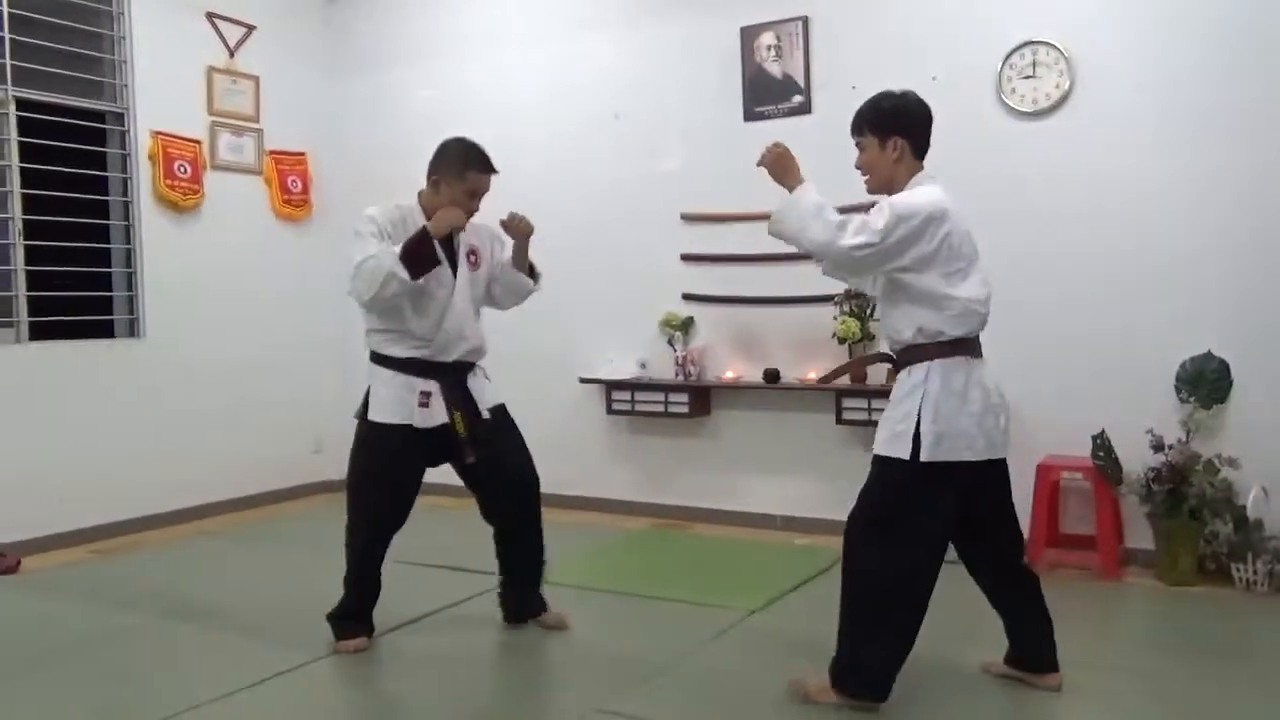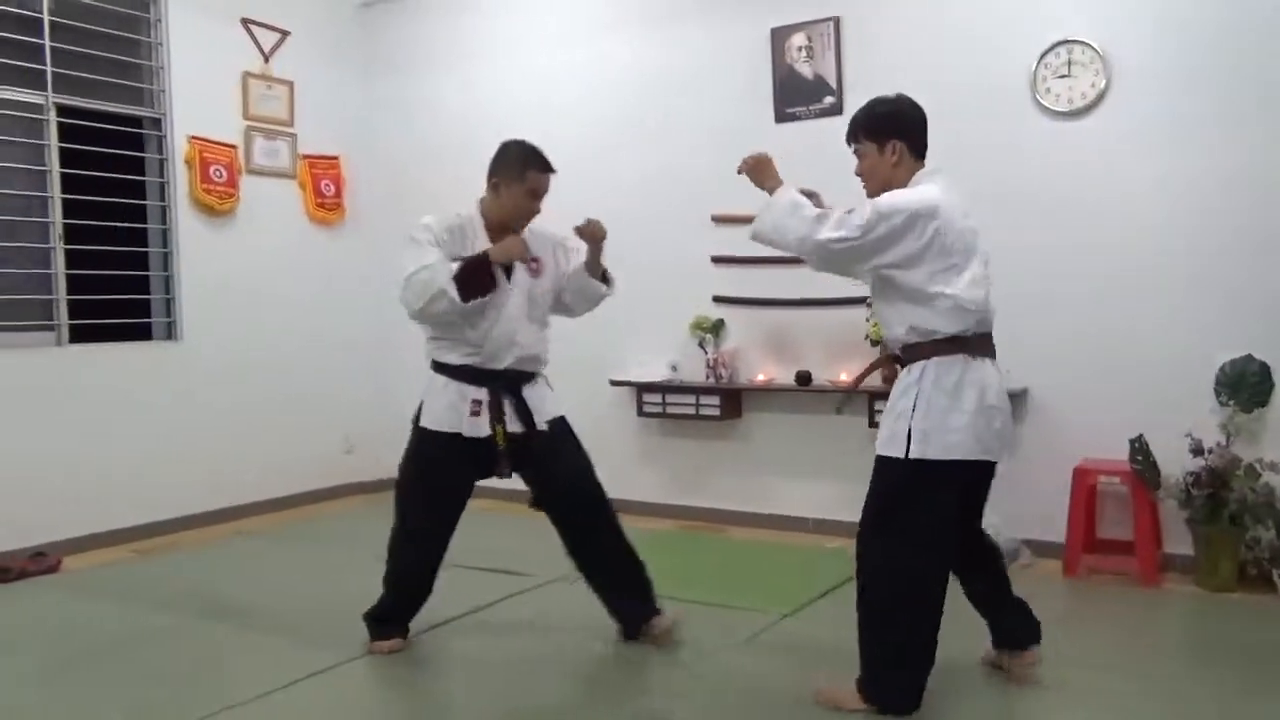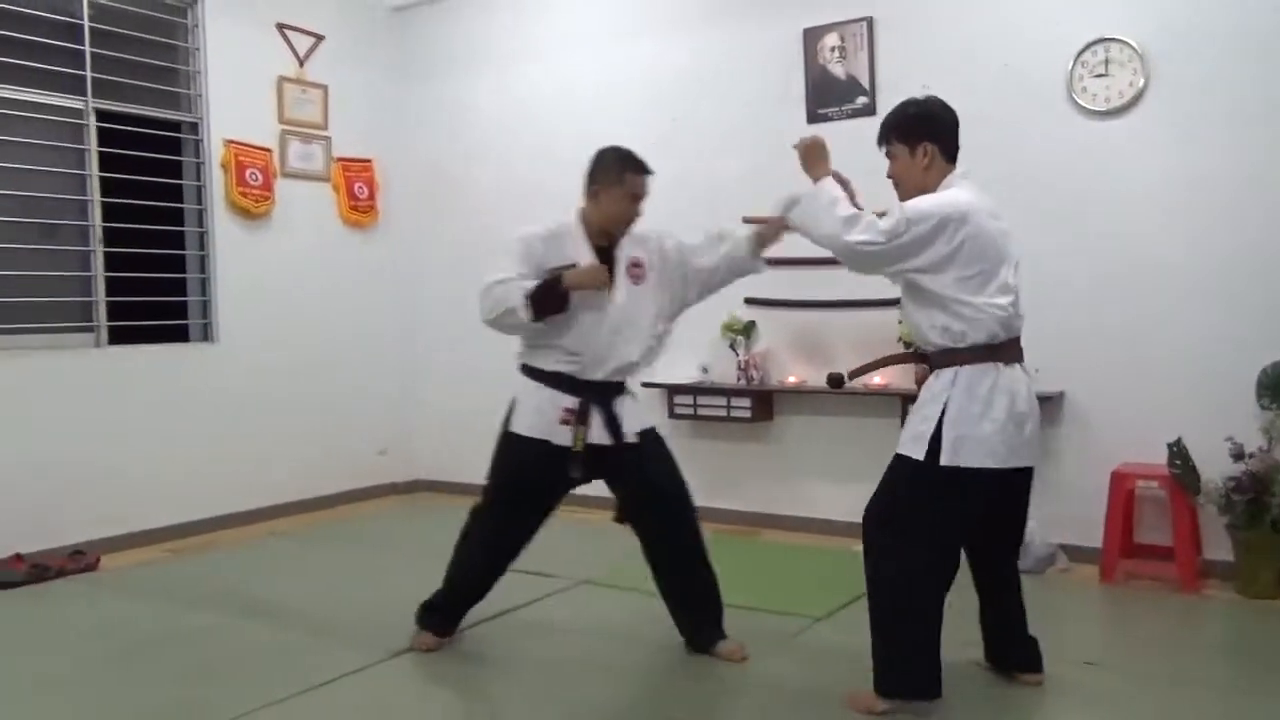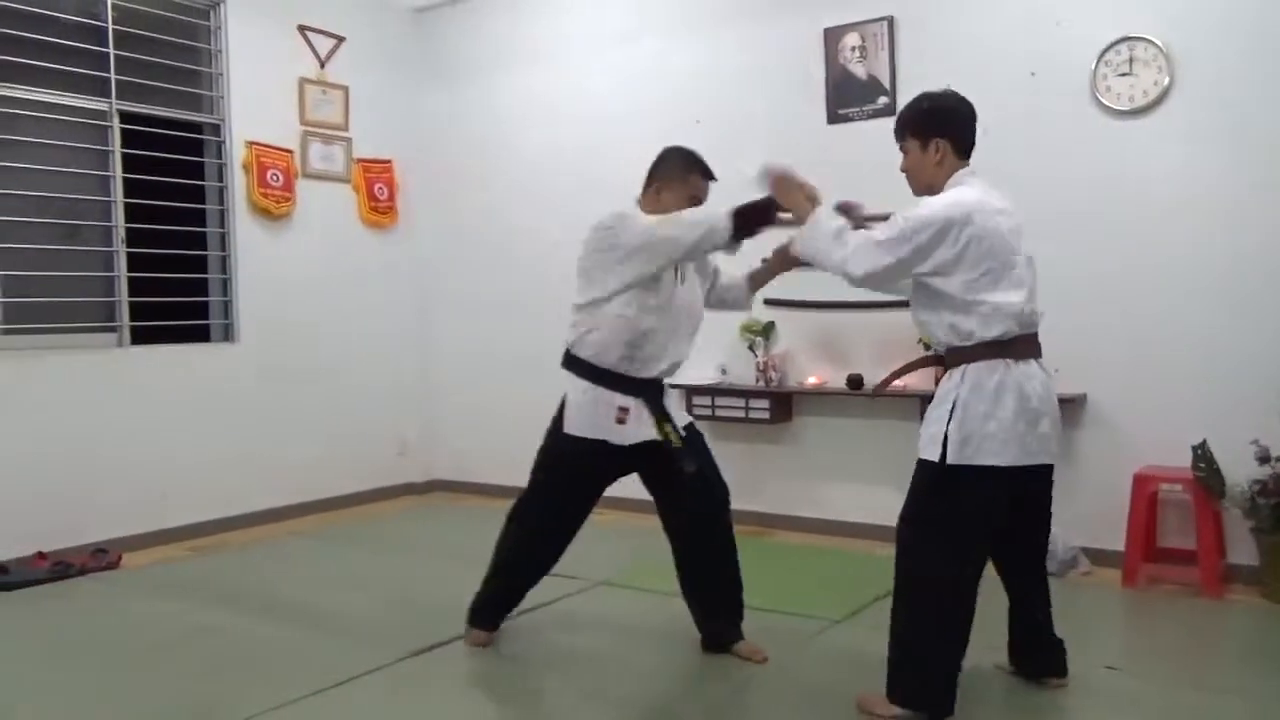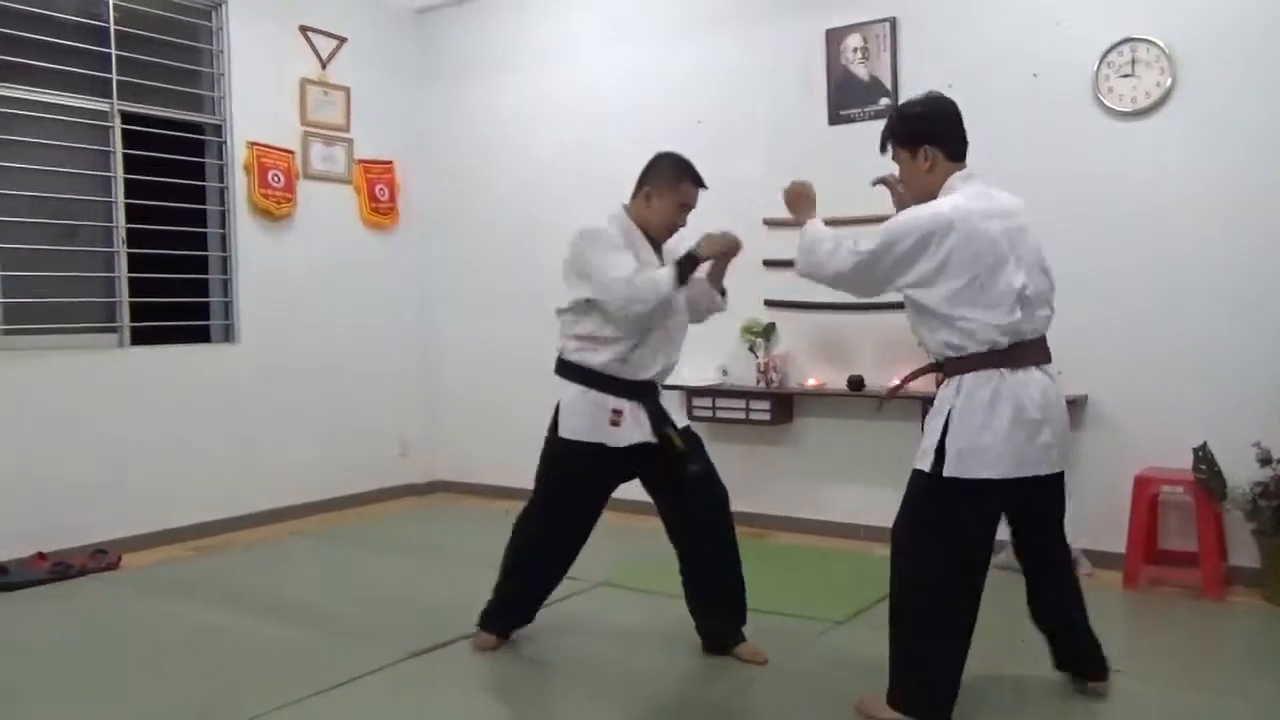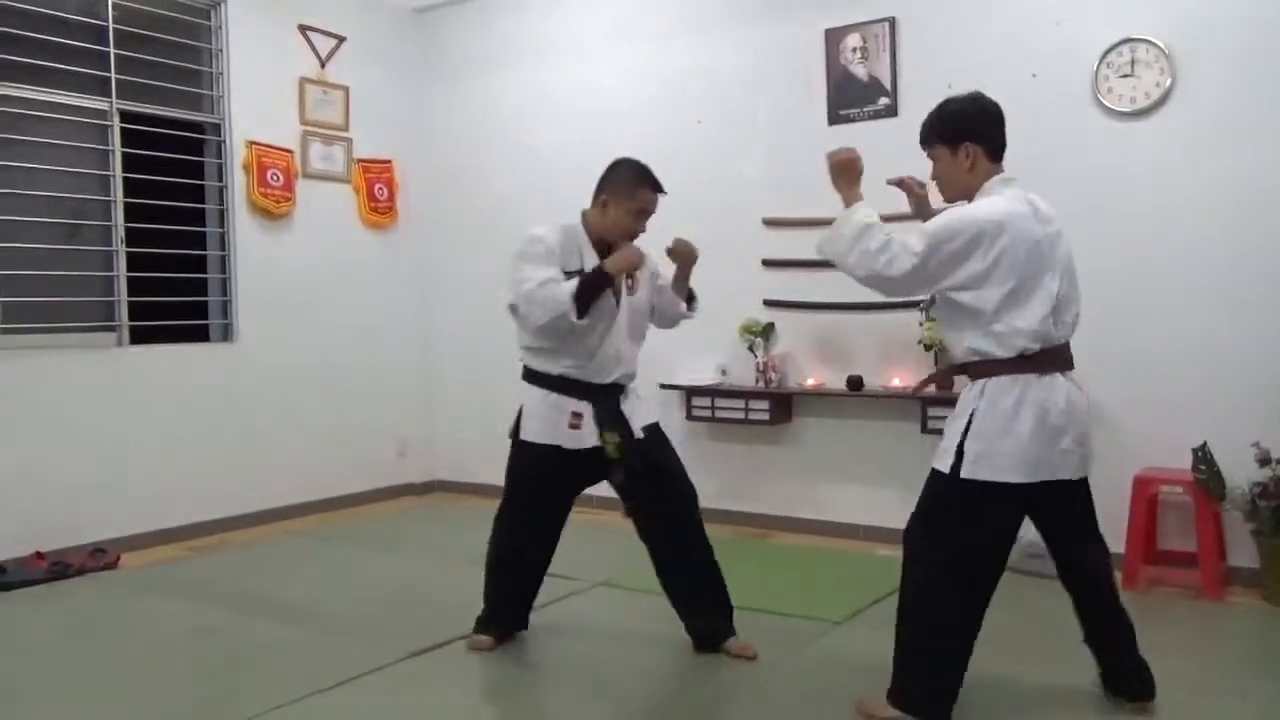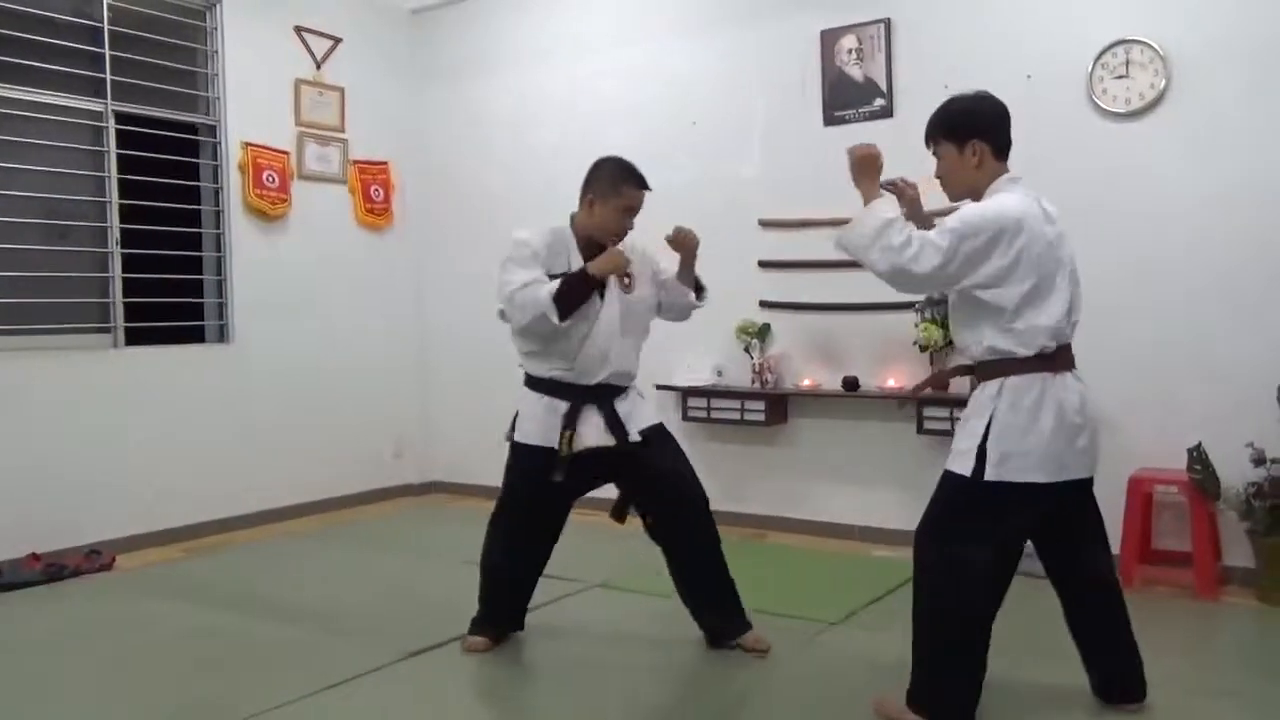
dt=0.2s
person 1, frame 1
left shoulder: (917, 210)
right shoulder: (925, 209)
left elbow: (844, 251)
right elbow: (861, 257)
left wrist: (795, 184)
right wrist: (817, 211)
left hip: (937, 393)
right hip: (964, 390)
left knee: (881, 540)
right knee: (989, 535)
left ankle: (858, 678)
right ankle: (1035, 657)
person 1, frame 2
left shoulder: (913, 208)
right shoulder: (935, 206)
left elbow: (827, 244)
right elbow: (858, 251)
left wrist: (775, 189)
right wrist: (798, 201)
left hip: (940, 391)
right hip: (973, 386)
left knee: (893, 541)
right knee: (954, 529)
right ankle: (1015, 637)
person 1, frame 3
left shoulder: (941, 214)
right shoulder: (968, 209)
left elbow: (862, 242)
right elbow: (888, 245)
left wrist: (823, 179)
right wrist: (823, 207)
left hip: (968, 397)
right hip: (1005, 393)
left knee: (899, 534)
right knee: (991, 538)
right ankle: (1016, 654)
person 1, frame 4
left shoulder: (942, 215)
right shoulder: (993, 206)
left elbow: (864, 263)
right elbow: (907, 265)
left wrist: (809, 210)
right wrist: (871, 227)
left hip: (980, 393)
right hip: (1026, 387)
left knee: (933, 547)
right knee: (1020, 539)
right ankle: (1040, 657)
person 1, frame 5
left shoulder: (931, 222)
right shoulder: (1006, 208)
left elbow: (847, 268)
left wrist: (805, 218)
left hip: (980, 402)
right hip: (1034, 392)
left knee: (929, 553)
right knee: (1042, 542)
right ankle: (1084, 662)
person 1, frame 6
left shoulder: (978, 222)
right shoulder: (1034, 212)
left elbow: (889, 268)
left wrist: (851, 196)
right wrist: (928, 218)
left hip: (1005, 408)
right hip: (1054, 400)
left knee: (940, 550)
right knee: (1078, 549)
person 1, frame 7
left shoulder: (992, 219)
right shoulder: (1029, 210)
left elbow: (910, 267)
right elbow: (946, 265)
left wrist: (871, 193)
right wrist: (917, 219)
left hip: (1016, 409)
right hip: (1056, 402)
left knee: (952, 552)
right knee: (1077, 553)
person 2, frame 1
left shoulder: (477, 236)
right shoulder: (381, 224)
left elbow: (506, 294)
right elbow: (370, 287)
left wrist: (520, 250)
right wrist: (427, 236)
left hip: (464, 386)
right hip: (400, 390)
left knee: (517, 487)
right knee: (375, 511)
left ankle: (522, 600)
right ankle: (353, 619)
person 2, frame 2
left shoulder: (541, 242)
right shoulder: (439, 233)
left elbow: (576, 300)
right elbow: (420, 298)
left wrist: (594, 255)
right wrist: (489, 262)
left hip: (525, 399)
right hip: (456, 399)
left knee: (581, 500)
right knee: (421, 515)
left ankle: (637, 612)
right ankle: (390, 621)
person 2, frame 3
left shoulder: (651, 250)
right shoulder: (543, 245)
left elbow: (712, 264)
right elbow: (497, 307)
left wrist: (770, 233)
right wrist: (562, 283)
left hip: (612, 409)
right hip: (548, 407)
left knee: (669, 512)
right knee: (502, 517)
left ankle: (704, 629)
right ankle: (440, 616)
person 2, frame 4
left shoulder: (678, 248)
right shoulder: (618, 231)
left elbow: (720, 291)
right elbow: (698, 231)
left wrist: (771, 269)
right wrist: (774, 208)
left hip: (650, 405)
right hip: (596, 402)
left knee: (704, 507)
right knee: (546, 512)
left ankle: (722, 628)
right ankle: (488, 611)
person 2, frame 5
left shoulder: (660, 253)
right shoulder: (598, 239)
left elbow: (695, 309)
right elbow: (637, 297)
left wrist: (716, 268)
right wrist: (697, 260)
left hip: (650, 406)
right hip: (590, 406)
left knee: (704, 509)
right knee: (554, 519)
left ankle: (723, 630)
right ankle: (503, 616)
person 2, frame 6
left shoulder: (630, 258)
right shoulder: (544, 245)
left elbow: (669, 313)
right elbow: (542, 312)
left wrist: (684, 272)
right wrist: (605, 273)
left hip: (619, 408)
right hip: (555, 410)
left knee: (674, 507)
right knee: (524, 520)
left ankle: (711, 626)
right ankle: (500, 617)
person 2, frame 7
left shoulder: (632, 258)
right shoulder: (533, 249)
left elbow: (678, 304)
right elbow: (524, 316)
left wrist: (688, 260)
right wrist: (590, 276)
left hip: (620, 412)
right hip: (551, 414)
left knee: (684, 508)
right knee: (520, 523)
left ankle: (726, 623)
right ankle: (495, 619)
